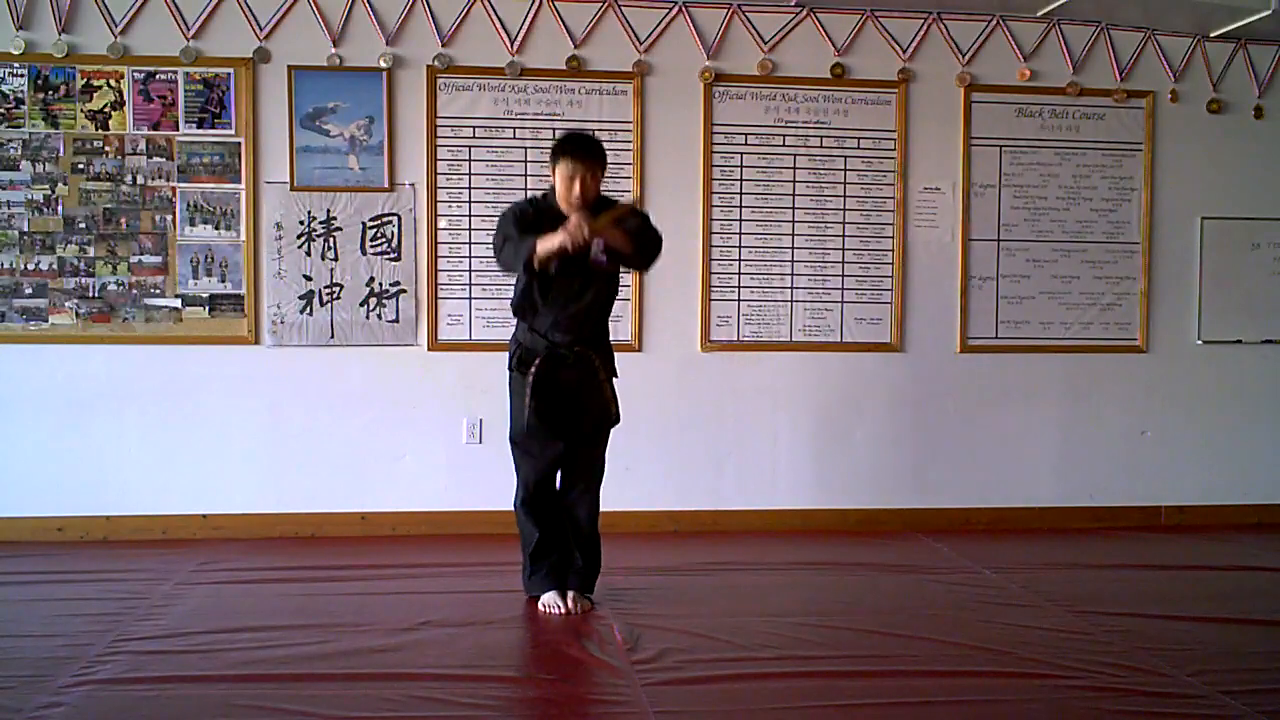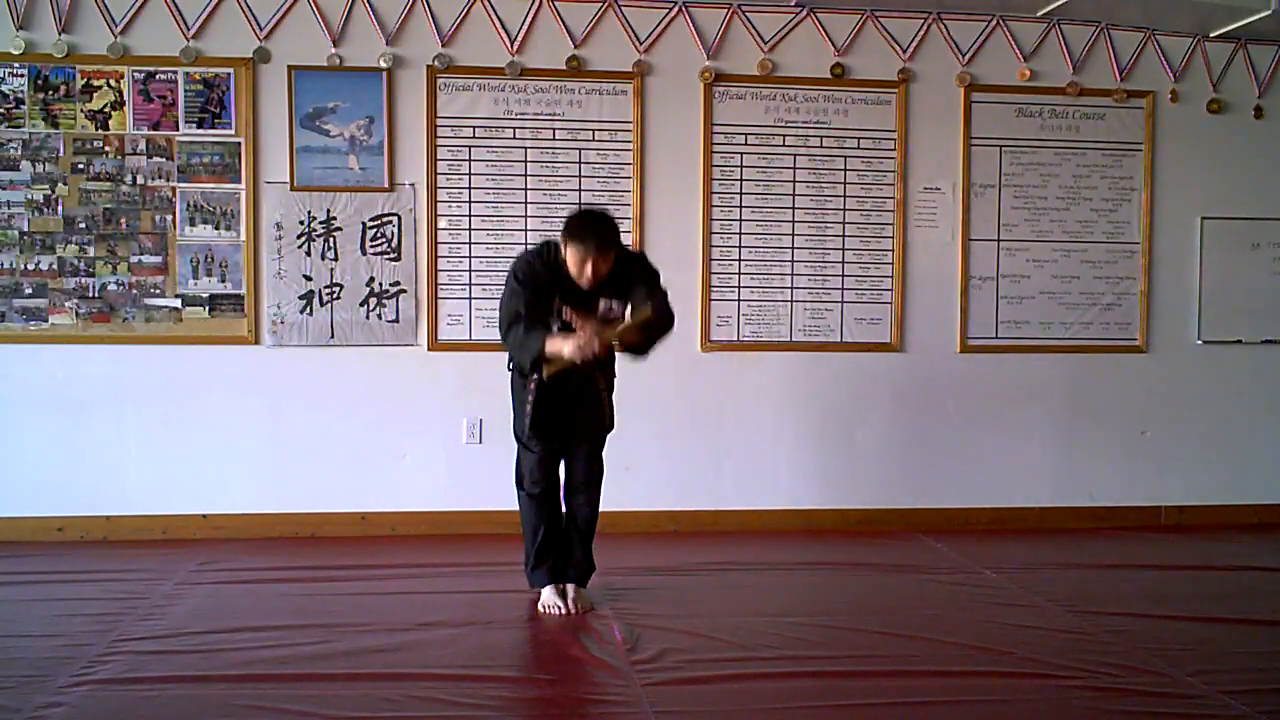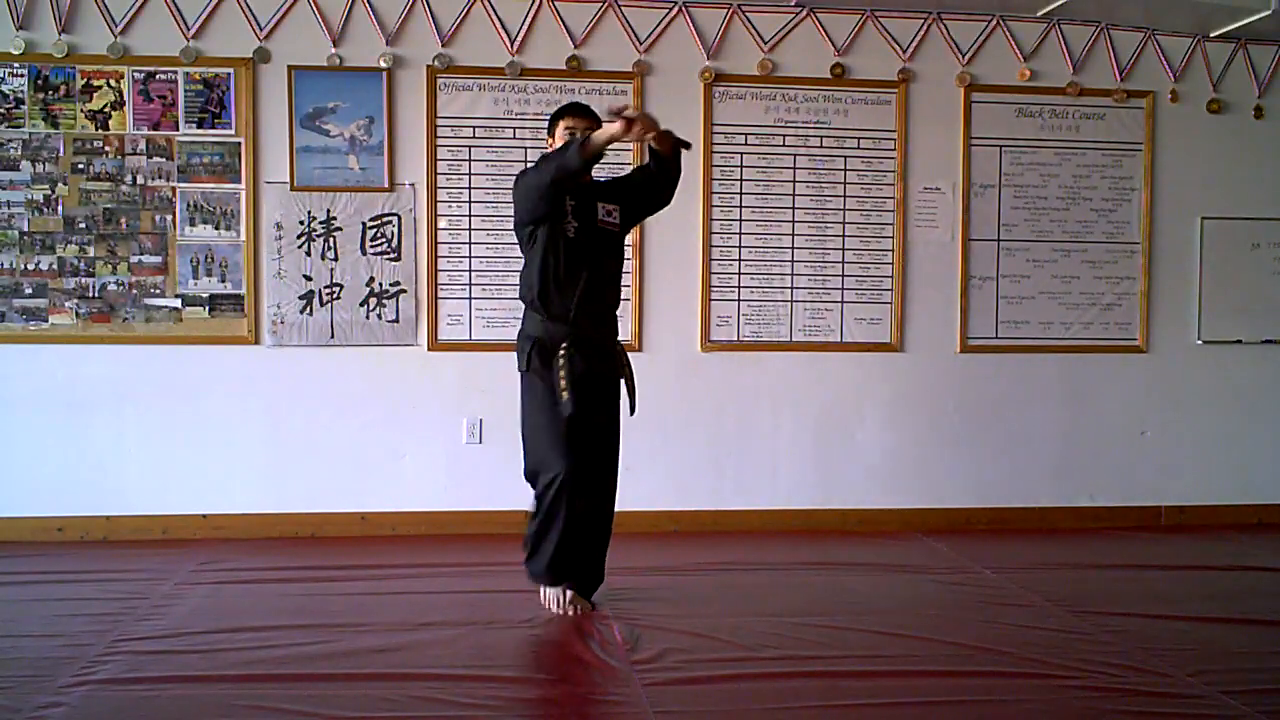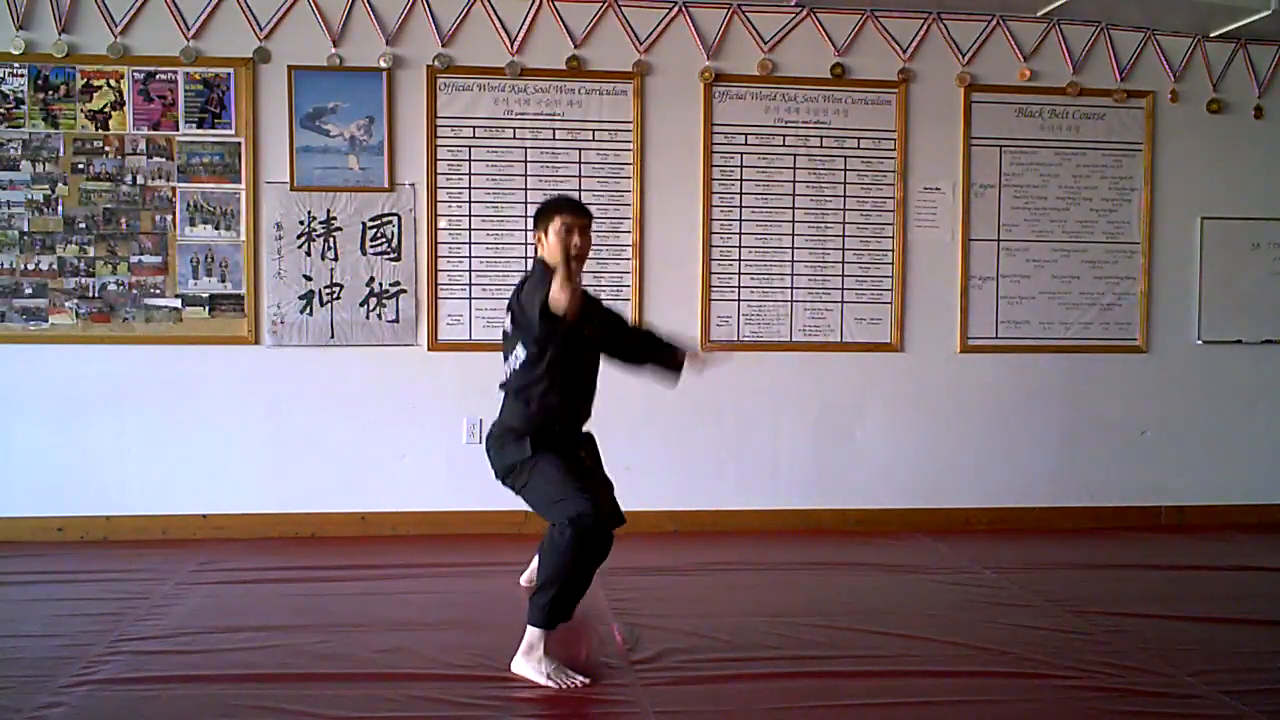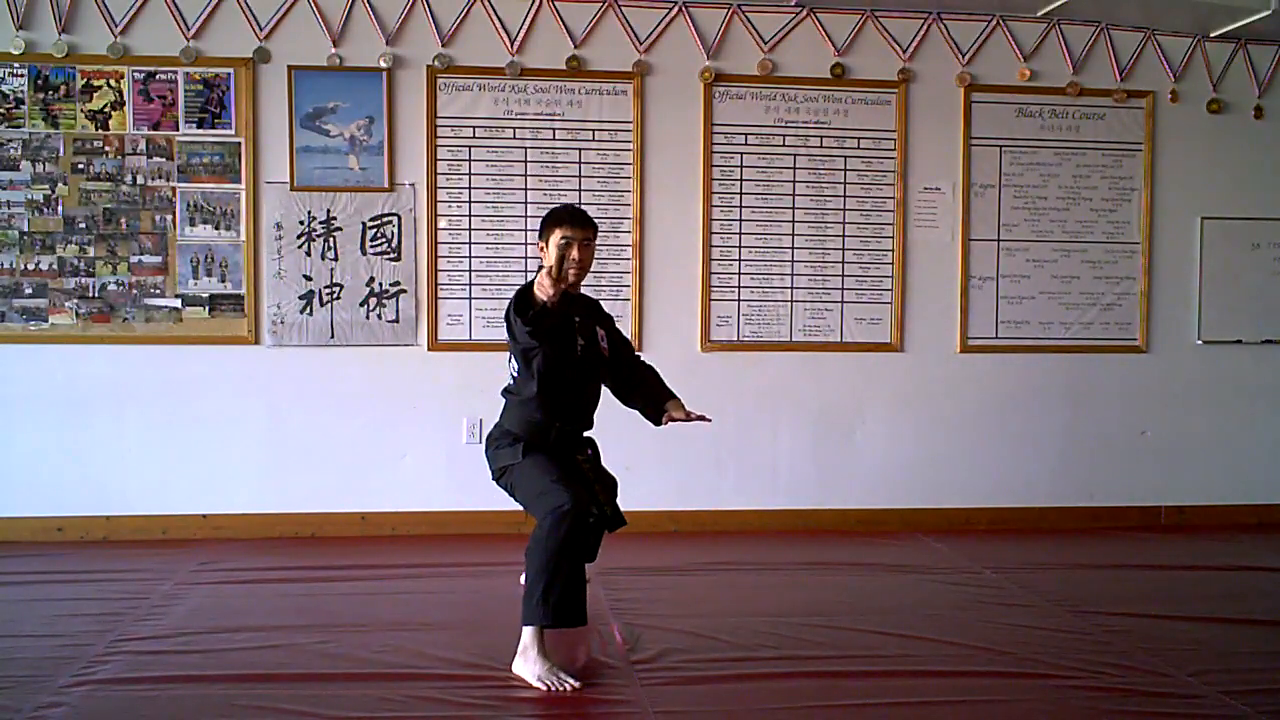
dt=1s
person 1, frame 1
left shoulder: (615, 217)
right shoulder: (525, 215)
left elbow: (648, 248)
right elbow: (509, 252)
left wrist: (604, 232)
right wrist: (557, 239)
left hip: (590, 361)
right hip: (536, 358)
left knee: (584, 475)
right knee: (536, 471)
left ankle: (578, 582)
right ankle: (546, 582)
person 1, frame 2
left shoulder: (633, 266)
right shoulder: (532, 265)
left elbow: (659, 317)
right elbow: (514, 329)
left wrist: (609, 335)
right wrist: (563, 346)
left hip: (592, 376)
right hip: (539, 370)
left knee: (585, 475)
right knee: (537, 473)
left ankle: (575, 578)
right ankle: (547, 579)
person 1, frame 3
left shoulder: (615, 196)
right shoulder: (537, 189)
left elbow: (662, 181)
right elbow: (552, 171)
left wrist: (656, 138)
right wrist: (602, 137)
left hip: (601, 352)
right hip: (548, 350)
left knee: (597, 478)
right knee: (557, 468)
left ankle: (580, 584)
right ankle: (552, 573)
person 1, frame 4
left shoulder: (583, 305)
right shoulder: (533, 292)
left elbow: (629, 339)
right elbow: (546, 311)
left wrist: (676, 357)
right wrist: (559, 304)
left hip: (561, 443)
right hip: (523, 444)
left knee: (597, 509)
right knee: (585, 517)
left ankle: (542, 570)
right ankle: (533, 650)
person 1, frame 5
left shoulder: (592, 313)
right shoulder: (531, 305)
left elbow: (626, 368)
right elbow: (532, 322)
left wrist: (667, 404)
right wrist: (542, 297)
left hip: (567, 443)
right hip: (521, 445)
left knee: (597, 501)
right knee: (566, 509)
left ankle: (540, 570)
right ankle: (531, 650)
